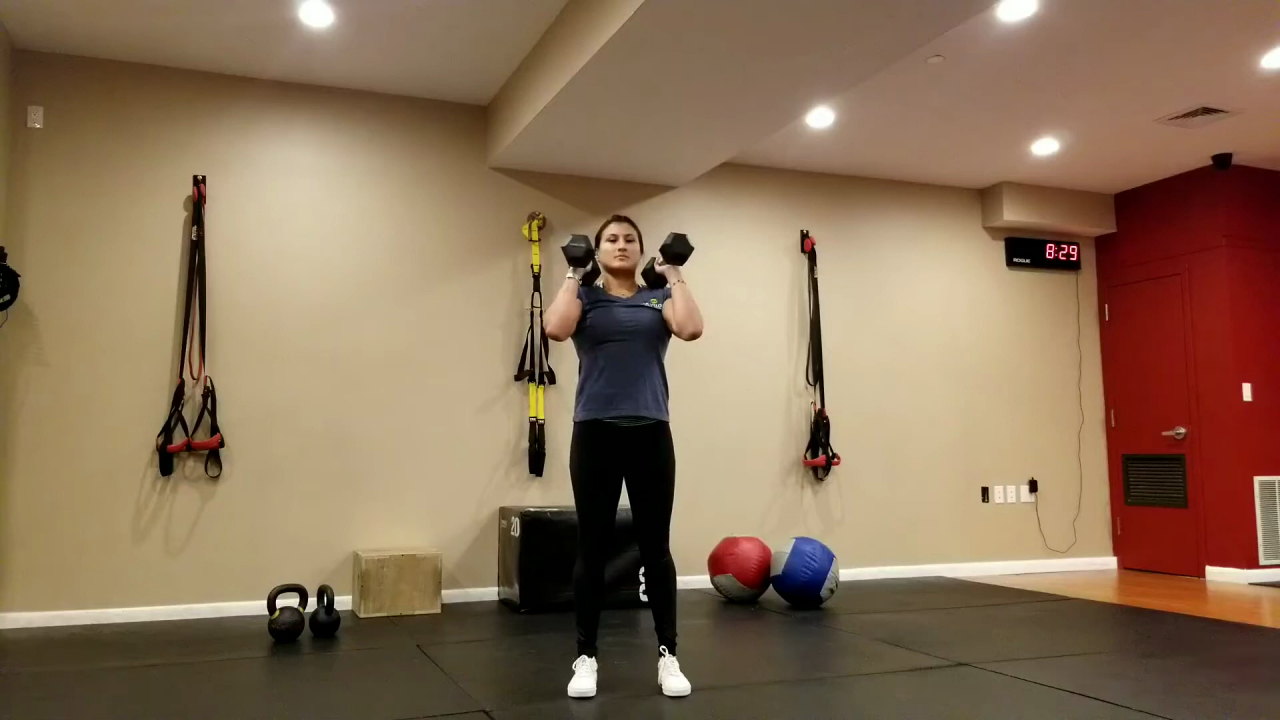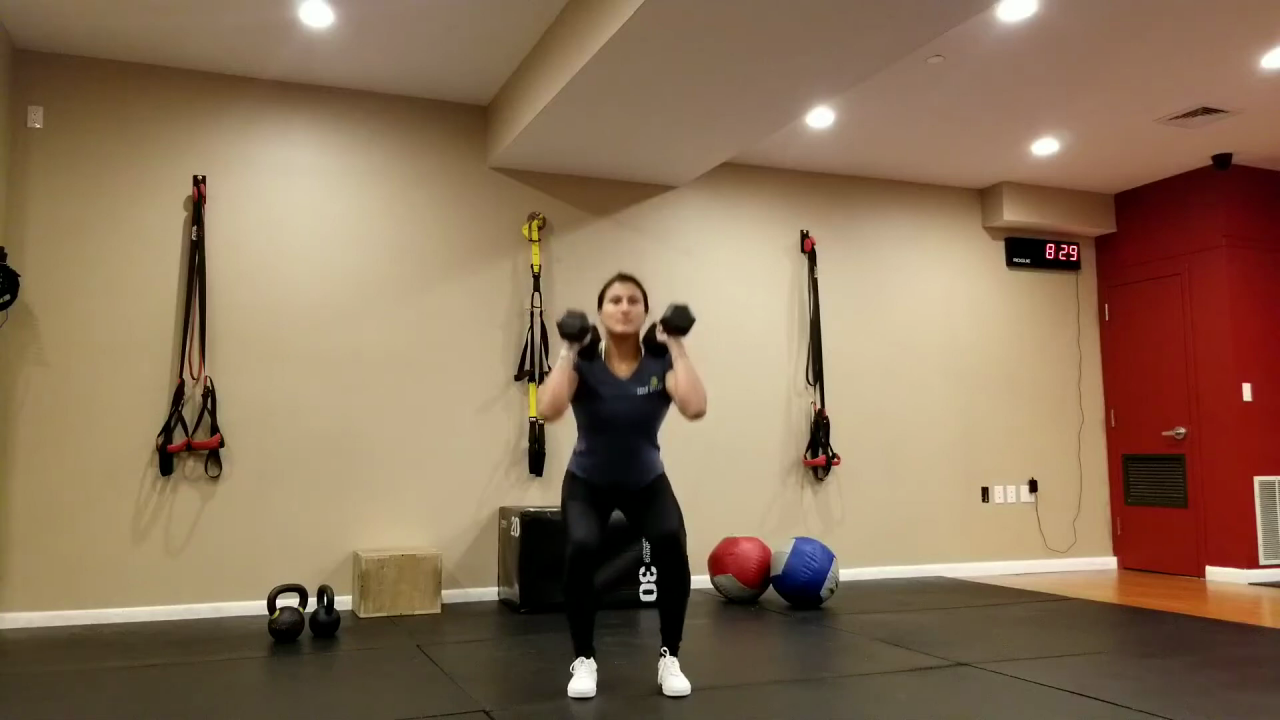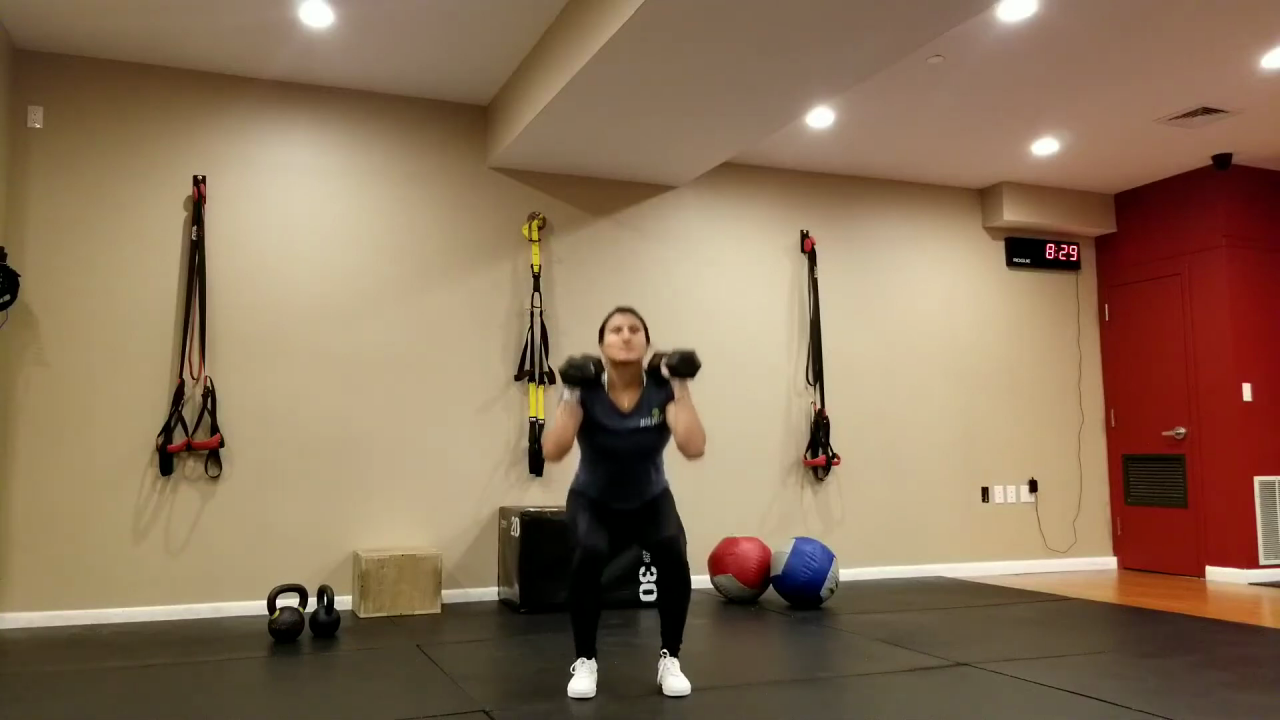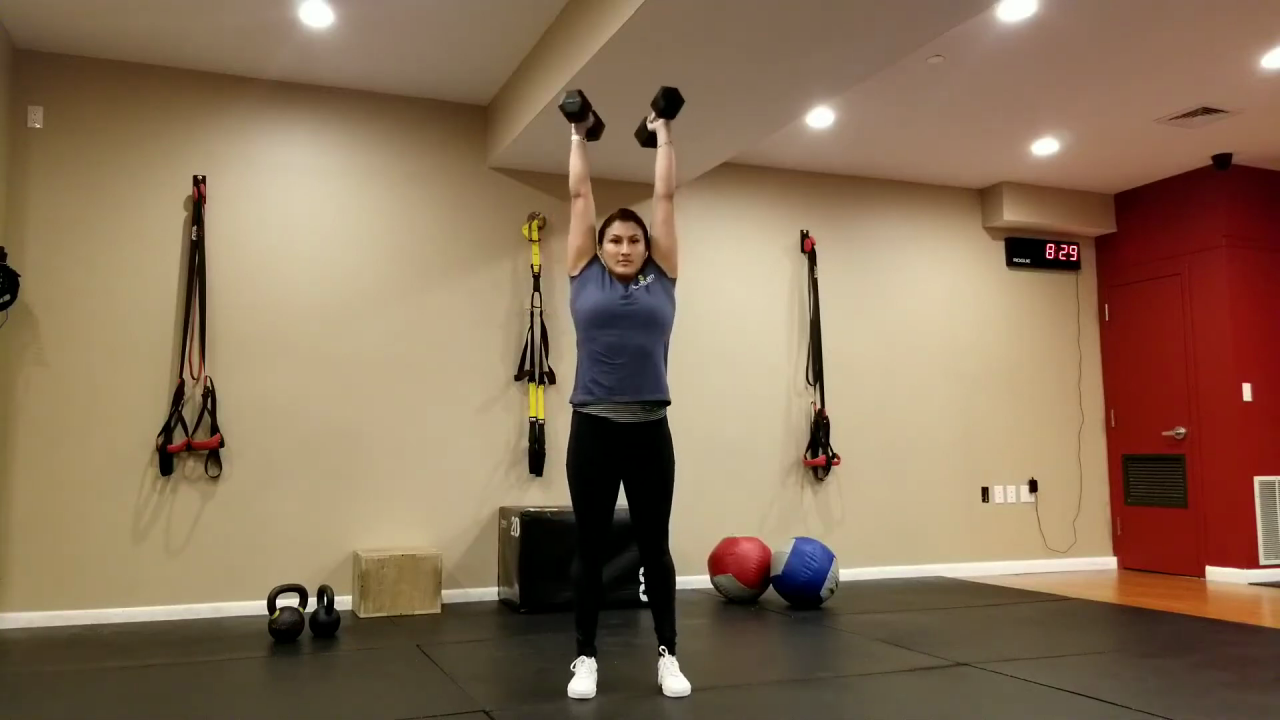
dt=0.7s
person 1, frame 1
left shoulder: (660, 297)
right shoulder: (585, 297)
left elbow: (691, 329)
right elbow: (555, 329)
left wrist: (675, 276)
right wrist: (574, 275)
left hip: (650, 433)
right hip: (595, 433)
left knee: (655, 546)
right knee: (593, 546)
left ankle: (667, 656)
right ankle: (586, 657)
person 1, frame 2
left shoulder: (662, 362)
right shoulder: (583, 362)
left elbow: (695, 407)
right elbow: (549, 410)
left wrist: (676, 347)
right wrist: (568, 350)
left hip: (646, 483)
right hip: (588, 483)
left knee: (672, 546)
right knee: (581, 551)
left ankle: (669, 657)
right ankle: (584, 660)
person 1, frame 3
left shoulder: (663, 388)
right shoulder: (586, 392)
left elbow: (694, 448)
right elbow: (553, 451)
left wrist: (679, 388)
right wrist: (573, 393)
left hip: (649, 500)
right hip: (594, 501)
left knee: (672, 555)
right knee: (588, 555)
left ankle: (670, 658)
right ankle: (585, 661)
person 1, frame 4
left shoulder: (660, 280)
right shoulder: (585, 277)
left elbow: (665, 196)
right elbow: (579, 195)
left wrist: (663, 135)
right wrist: (578, 136)
left hip: (649, 430)
right hip: (593, 429)
left knee: (654, 547)
right knee: (590, 548)
left ankle: (667, 656)
right ankle: (585, 658)
